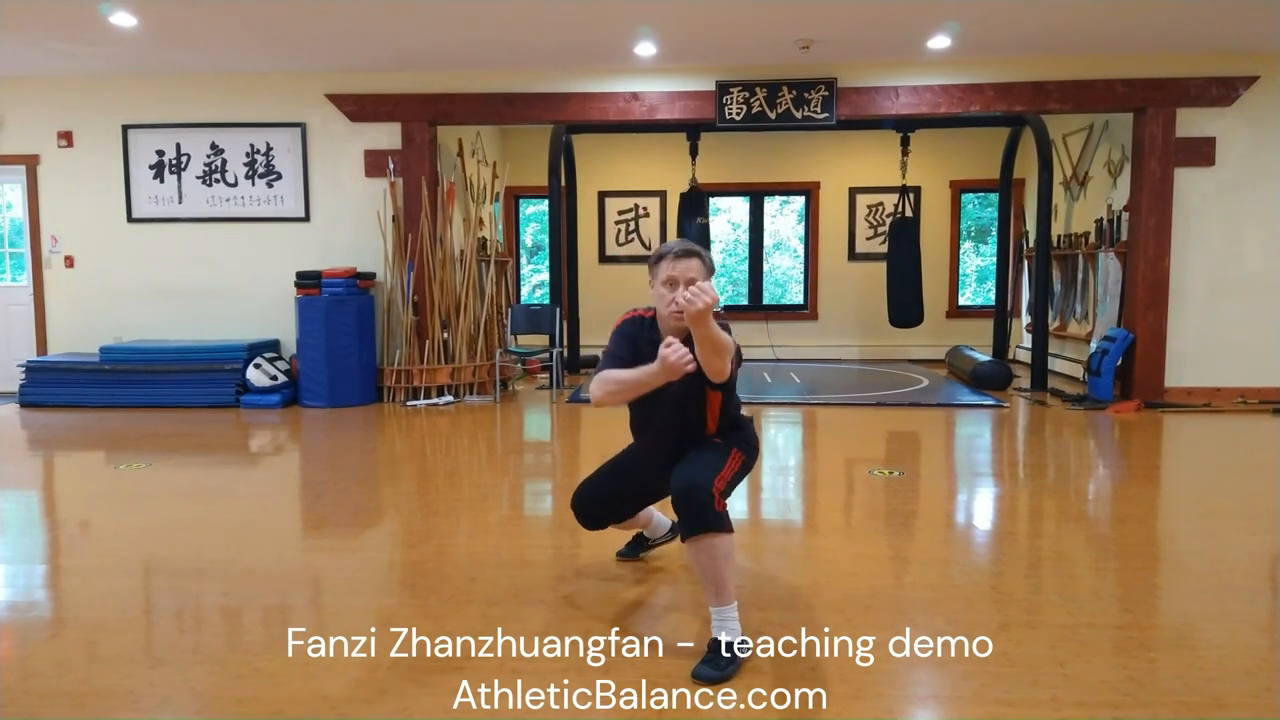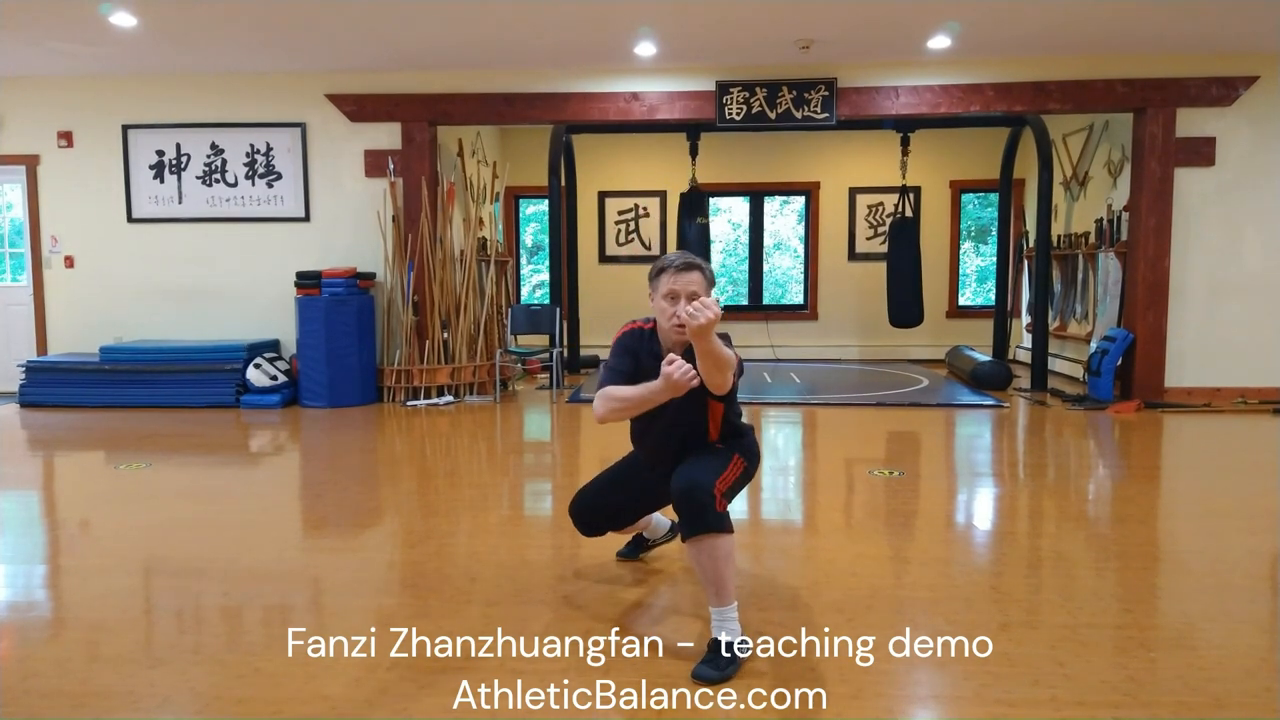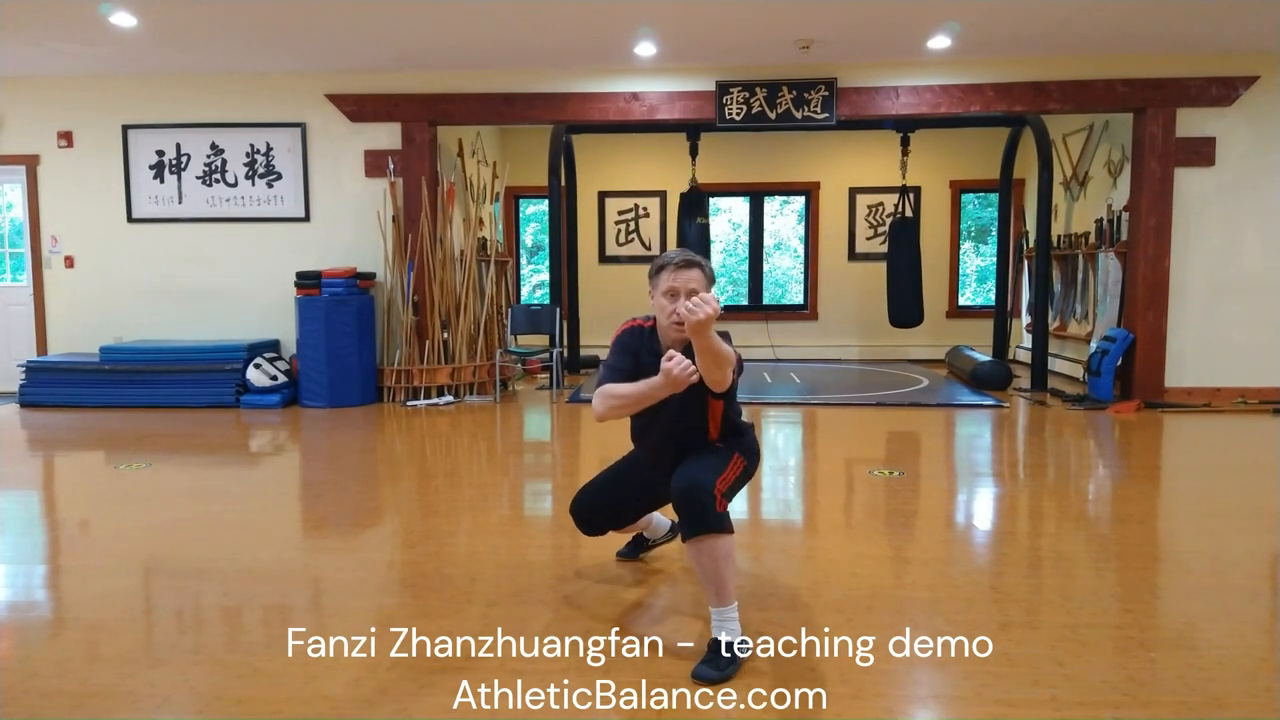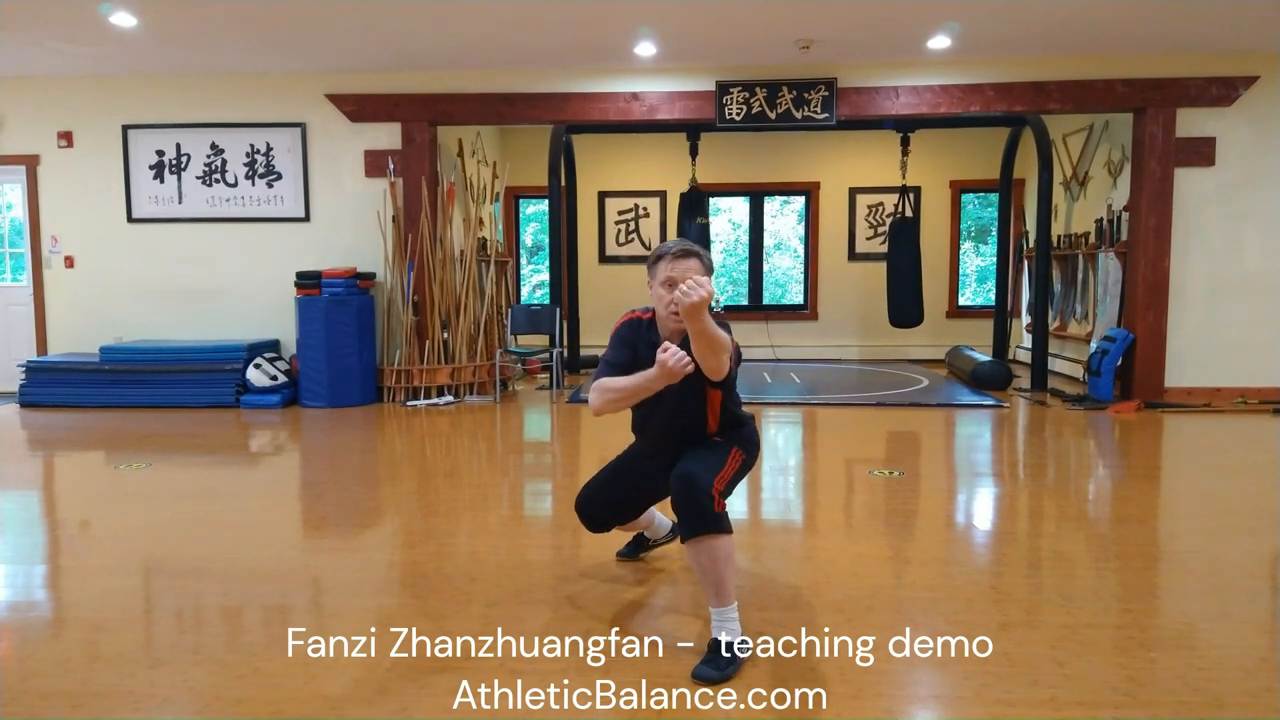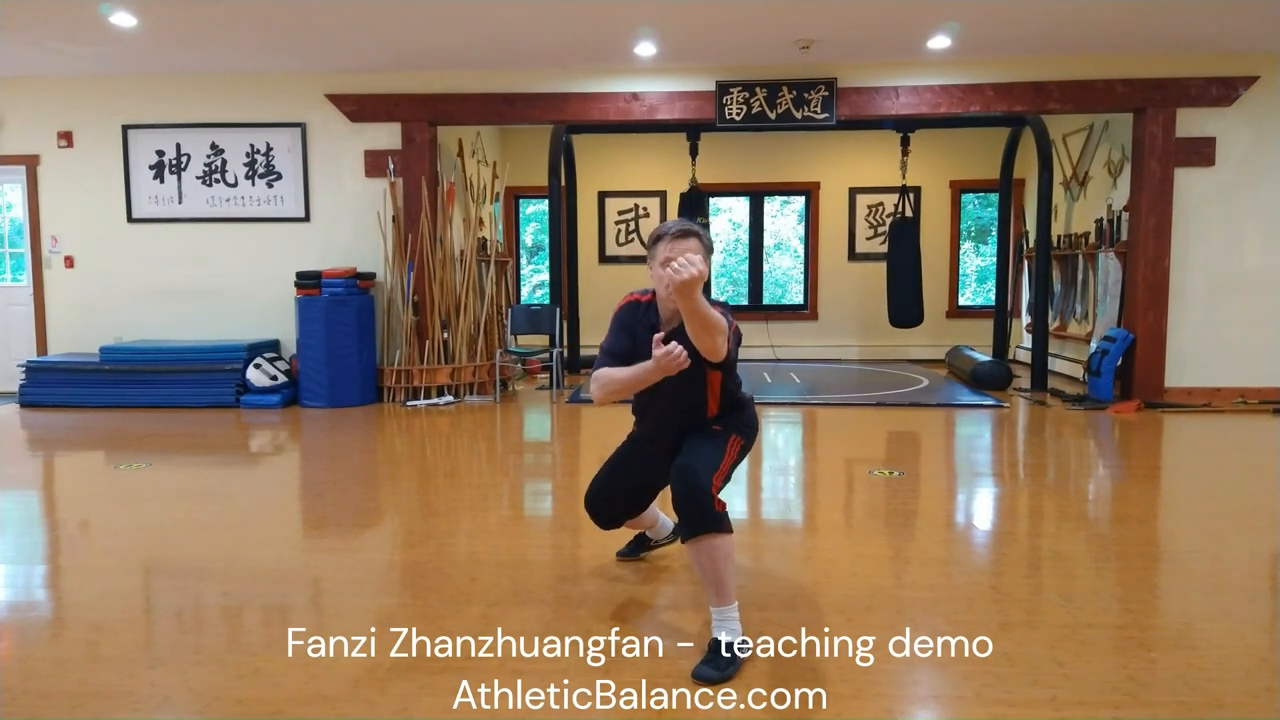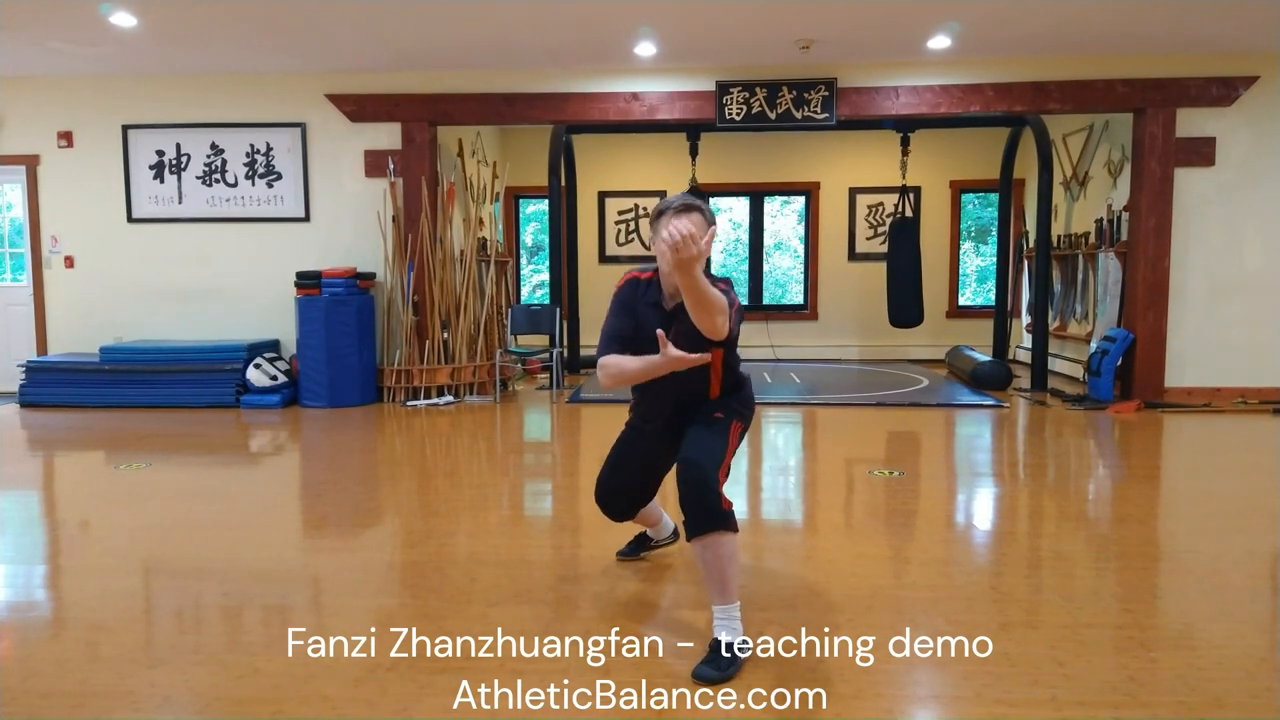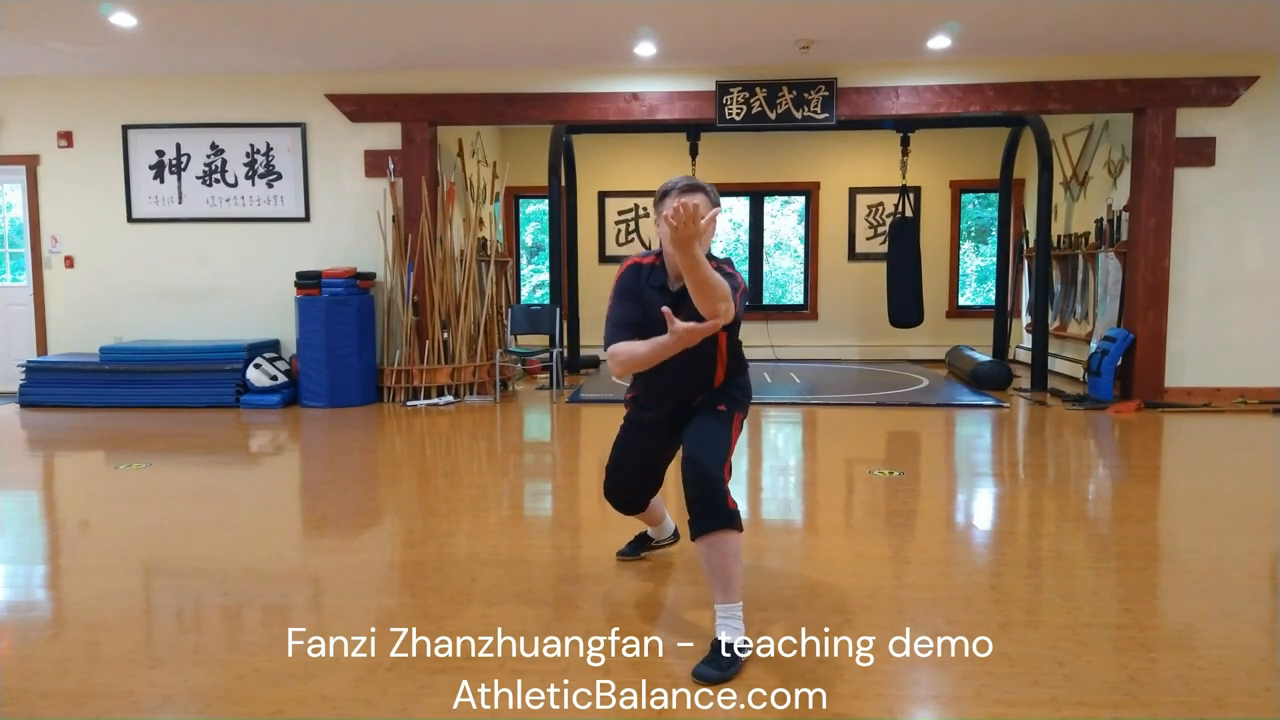
dt=0.2s
person 1, frame 1
left shoulder: (714, 339)
right shoulder: (633, 328)
left elbow: (719, 360)
right elbow: (599, 392)
left wrist: (702, 323)
right wrist: (659, 371)
left hip: (719, 444)
right hip: (656, 448)
left knee: (693, 490)
right knee: (588, 506)
left ankle: (728, 634)
right ankle: (657, 528)
person 1, frame 2
left shoulder: (717, 351)
right shoulder: (633, 339)
left elbow: (720, 378)
right elbow: (602, 408)
left wrist: (703, 337)
right wrist: (663, 388)
left hip: (721, 452)
right hip: (656, 457)
left knee: (694, 491)
right knee: (586, 514)
left ankle: (728, 634)
right ankle: (656, 528)
person 1, frame 3
left shoulder: (715, 349)
right shoulder: (632, 336)
left elbow: (719, 375)
right elbow: (602, 406)
left wrist: (703, 332)
right wrist: (663, 384)
left hip: (721, 450)
right hip: (656, 456)
left knee: (694, 491)
right knee: (587, 512)
left ankle: (728, 633)
right ankle: (657, 528)
person 1, frame 4
left shoulder: (714, 336)
right shoulder: (631, 329)
left elbow: (717, 360)
right elbow: (598, 400)
left wrist: (697, 318)
right wrist: (659, 375)
left hip: (721, 442)
right hip: (657, 447)
left knee: (693, 488)
right knee: (592, 509)
left ankle: (728, 634)
right ankle: (658, 529)
person 1, frame 5
left shoulder: (716, 318)
right shoulder: (632, 312)
left elbow: (713, 343)
right elbow: (599, 389)
left wrist: (690, 296)
right wrist: (655, 368)
left hip: (720, 426)
right hip: (657, 431)
left knee: (692, 484)
right knee: (601, 505)
left ankle: (728, 633)
right ankle: (661, 529)
person 1, frame 6
left shoulder: (720, 294)
right shoulder: (632, 289)
left elbow: (714, 322)
right elbow: (607, 372)
left wrist: (689, 271)
right wrist: (663, 363)
left hip: (717, 408)
right hip: (655, 413)
left knee: (698, 481)
right knee: (612, 497)
left ankle: (729, 633)
right ankle: (662, 530)
person 1, frame 7
left shoulder: (725, 276)
right shoulder: (634, 274)
left elbow: (718, 309)
right elbow: (617, 360)
left wrist: (690, 251)
right wrist: (673, 340)
left hip: (715, 398)
right hip: (652, 402)
left knee: (704, 480)
right knee: (621, 490)
left ankle: (730, 633)
right ankle: (662, 531)
